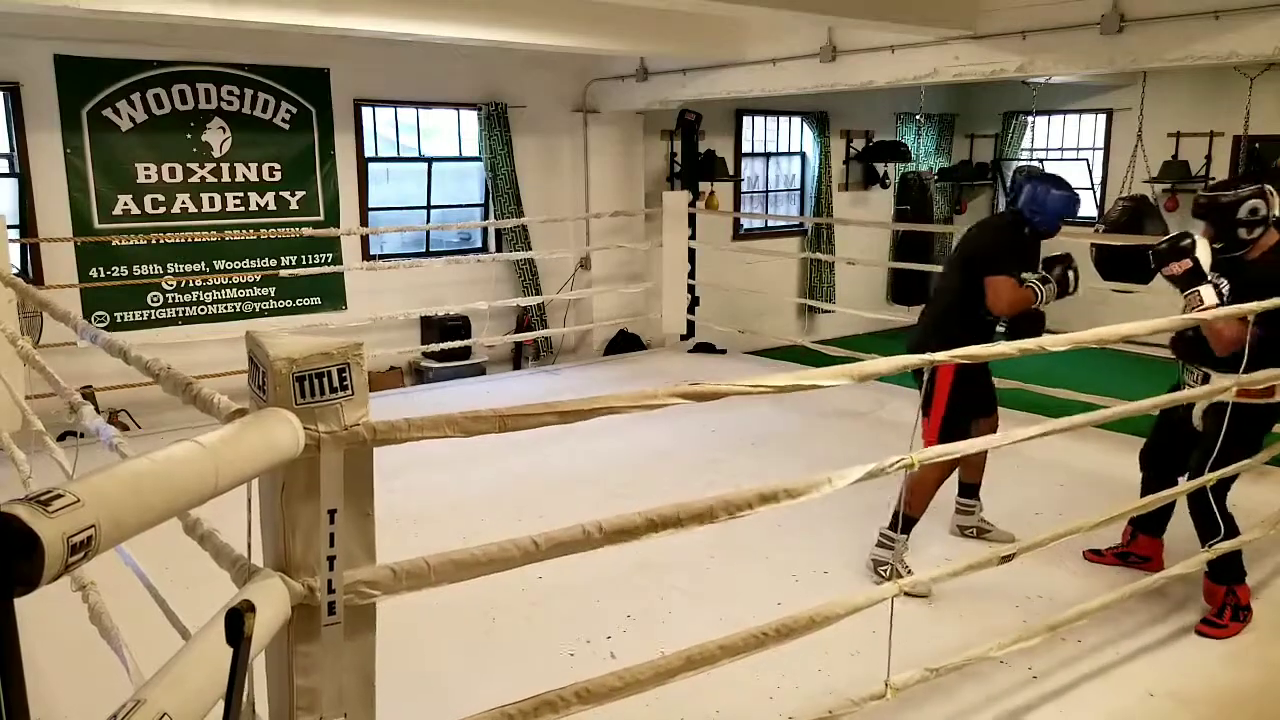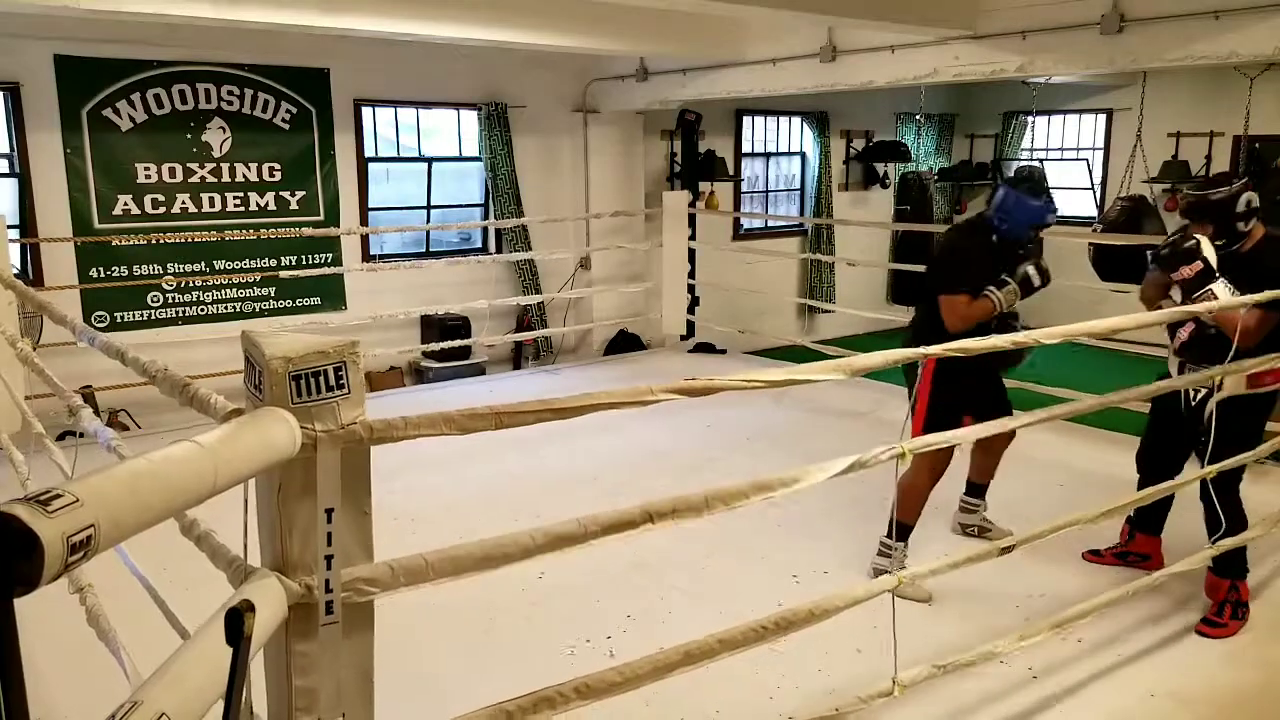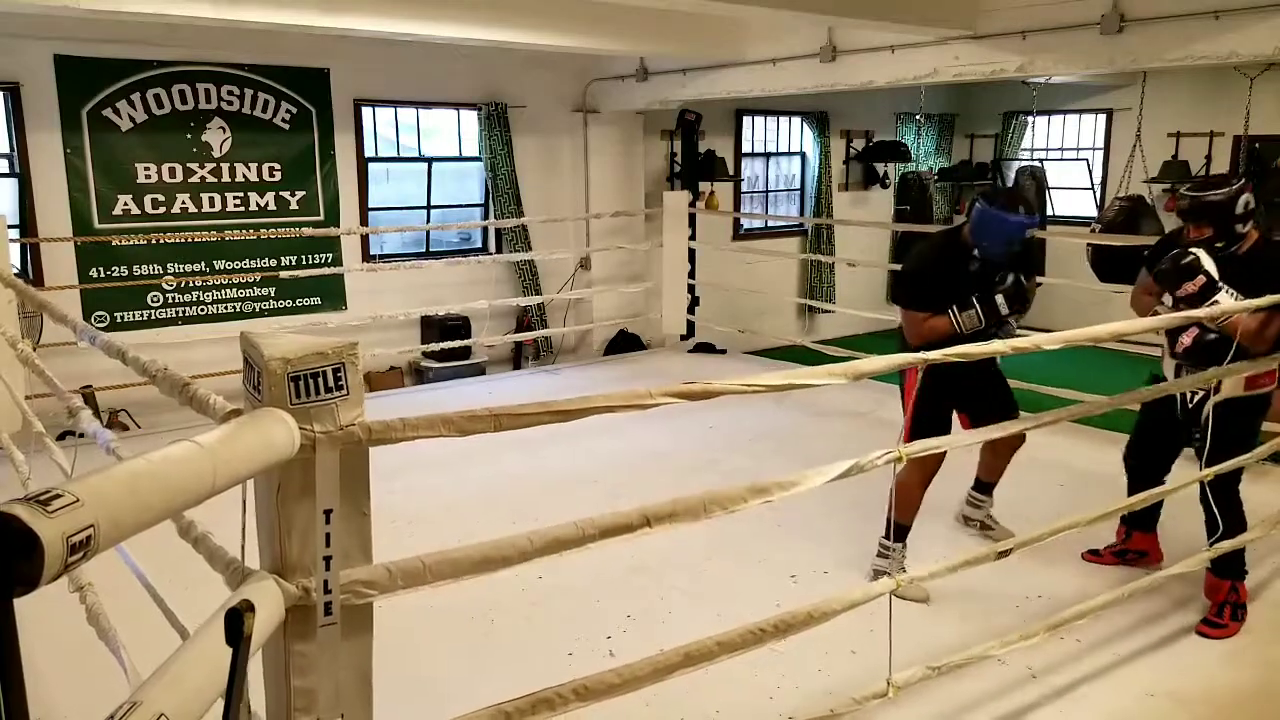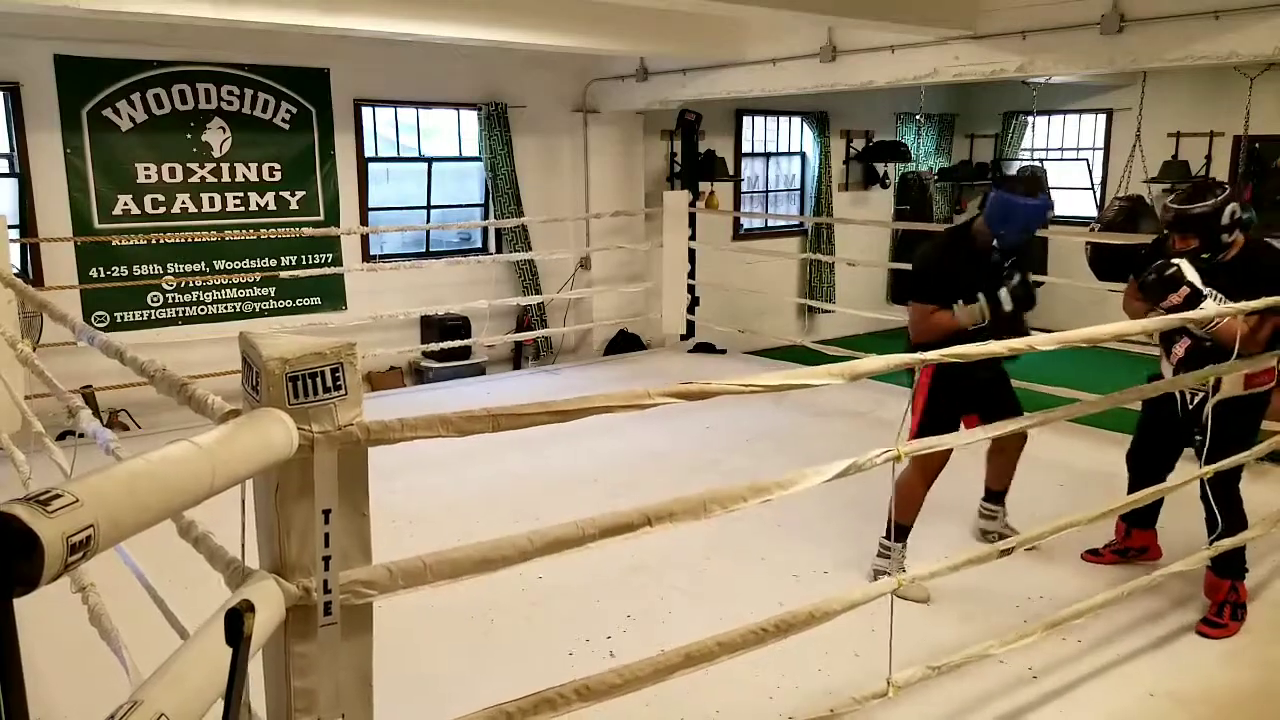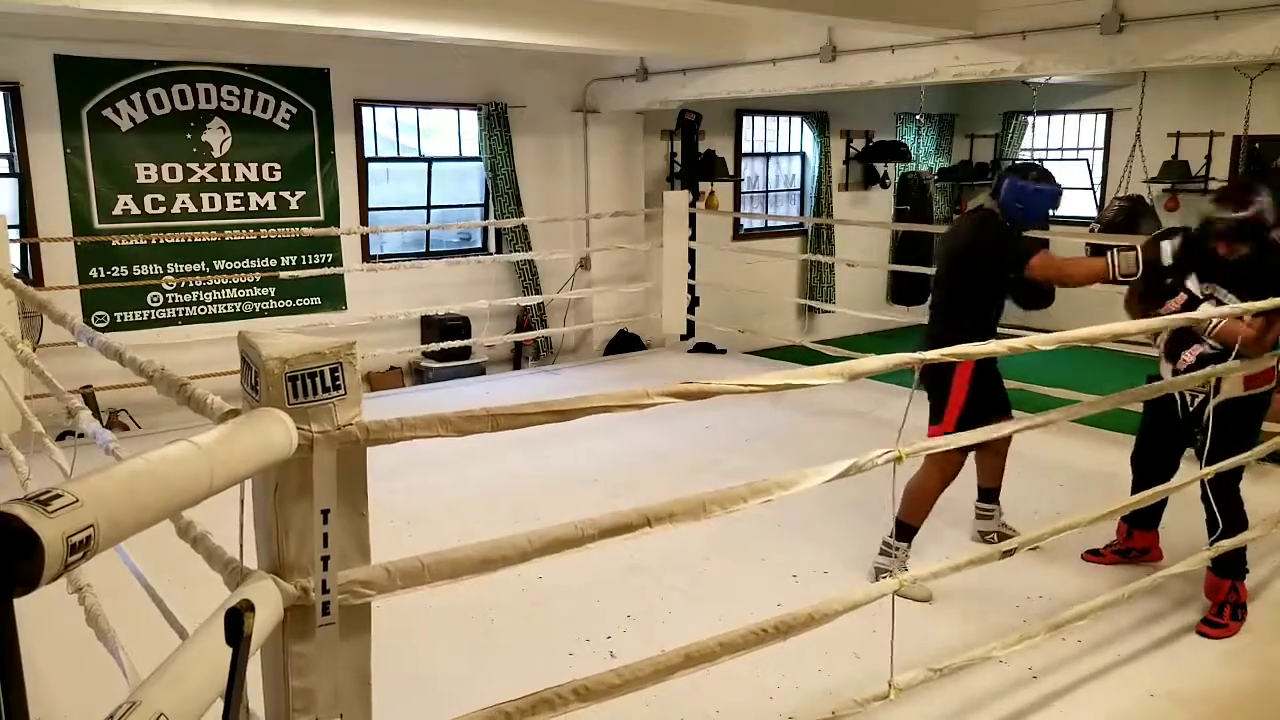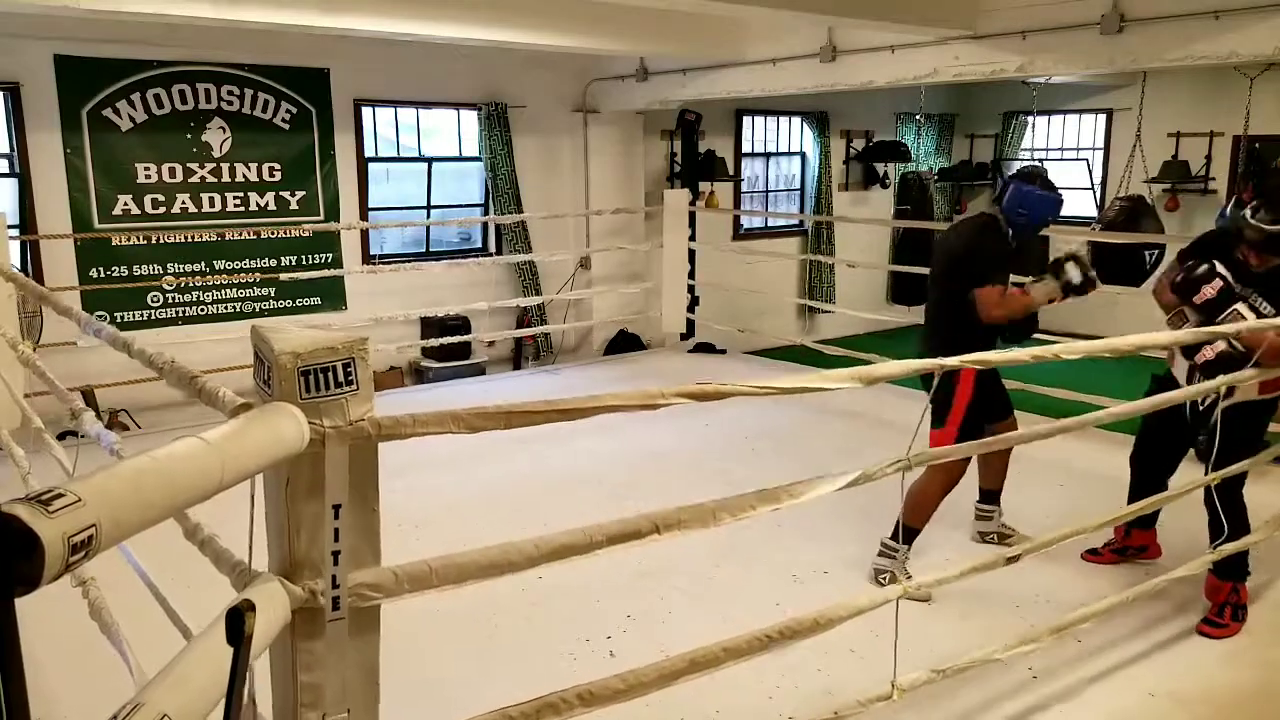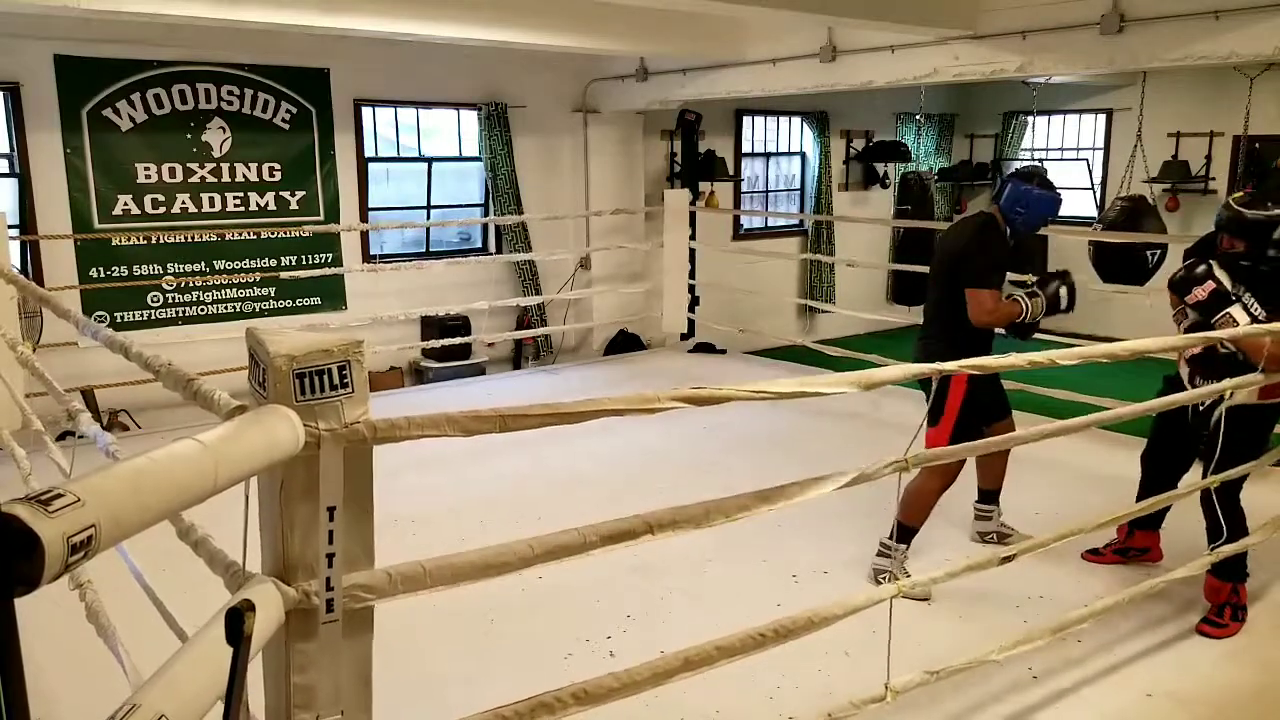
dt=0.2s
person 1, frame 1
right shoulder: (1228, 252)
left elbow: (1227, 343)
left wrist: (1195, 281)
right wrist: (1186, 328)
right hip: (1200, 383)
left knee: (1205, 490)
right knee: (1158, 460)
left ankle: (1231, 595)
right ankle: (1143, 545)
person 1, frame 2
right shoulder: (1186, 244)
right elbow: (1151, 291)
left wrist: (1205, 281)
right wrist: (1178, 317)
left hip: (1240, 390)
right hip: (1185, 376)
left knee: (1219, 484)
right knee: (1155, 461)
left ankle: (1231, 589)
right ankle: (1141, 544)
person 1, frame 3
right shoulder: (1176, 246)
right elbow: (1142, 297)
left wrist: (1209, 292)
right wrist: (1175, 319)
left hip: (1236, 391)
right hip: (1178, 376)
left knee: (1217, 485)
right knee: (1143, 457)
left ankle: (1229, 588)
right ankle: (1137, 540)
person 1, frame 4
right shoulder: (1166, 252)
right elbow: (1134, 302)
left wrist: (1196, 303)
right wrist: (1167, 327)
left hip: (1236, 390)
right hip: (1178, 378)
left knee: (1218, 483)
right knee: (1145, 459)
left ankle: (1229, 588)
right ankle: (1137, 539)
person 1, frame 5
right shoulder: (1182, 248)
right elbow: (1135, 303)
left wrist: (1195, 308)
right wrist: (1171, 328)
left hip: (1235, 391)
right hip: (1177, 377)
left knee: (1218, 485)
right knee: (1149, 461)
left ankle: (1229, 588)
right ankle: (1138, 540)
person 1, frame 6
right shoulder: (1217, 244)
right elbow: (1164, 289)
left wrist: (1228, 305)
right wrist: (1191, 328)
right hip: (1185, 376)
left knee: (1222, 488)
right knee: (1149, 458)
left ankle: (1230, 590)
right ankle: (1136, 537)
person 1, frame 7
right shoulder: (1215, 248)
right elbow: (1176, 290)
left wrist: (1222, 308)
right wrist: (1190, 324)
right hip: (1193, 379)
left knee: (1218, 490)
right knee: (1159, 462)
left ankle: (1230, 591)
right ankle: (1139, 539)
person 2, frame 1
left shoulder: (1010, 234)
right shoulder: (1000, 236)
right elbow: (1001, 302)
left wrist: (1024, 316)
right wrist: (1052, 284)
left hip: (966, 346)
right hip: (942, 350)
left knee: (984, 426)
right knee: (944, 453)
left ankle: (968, 516)
right ankle: (888, 549)
person 2, frame 2
left shoulder: (1013, 240)
right shoulder: (959, 244)
right elbow: (955, 320)
left wrist: (1009, 324)
right wrist: (1016, 286)
left hip: (978, 353)
right hip: (937, 359)
left knee: (998, 431)
right knee: (935, 455)
left ankle: (970, 515)
right ankle: (888, 557)
person 2, frame 3
left shoulder: (1013, 248)
right shoulder: (929, 256)
left elbow: (1024, 290)
right elbow: (916, 332)
left wrist: (1009, 307)
right wrist: (979, 312)
left hip: (978, 356)
right hip: (930, 364)
left knee: (1008, 432)
right knee: (926, 458)
left ankle: (975, 507)
right ankle: (887, 559)
person 2, frame 4
left shoulder: (1010, 244)
right shoulder: (945, 250)
left elbow: (1017, 289)
right elbow: (921, 328)
left wrist: (1013, 315)
right wrist: (985, 305)
left hip: (981, 356)
right hip: (940, 362)
left knee: (1011, 433)
right knee: (929, 458)
left ankle: (992, 519)
right ankle: (887, 557)
person 2, frame 5
left shoulder: (979, 225)
right shoulder: (991, 233)
right elbow: (1058, 270)
left wrist: (1023, 289)
right wrist: (1137, 259)
left hip: (968, 352)
right hip: (953, 359)
left knee: (997, 431)
right knee: (946, 457)
left ankle: (987, 520)
right ankle: (891, 554)
person 2, frame 6
left shoulder: (971, 229)
right shoulder: (989, 239)
right elbow: (994, 309)
left wrist: (1025, 300)
right wrist: (1054, 284)
left hip: (967, 354)
right hip: (956, 361)
left knee: (1003, 431)
right knee: (950, 463)
left ankle: (988, 520)
right ankle: (890, 557)
person 2, frame 7
left shoulder: (975, 228)
right shoulder: (986, 239)
right elbow: (982, 315)
left wrist: (1014, 310)
right wrist: (1040, 302)
left hip: (965, 354)
right hip: (951, 361)
left knee: (999, 431)
right knee: (944, 464)
left ankle: (986, 520)
right ankle: (888, 556)
